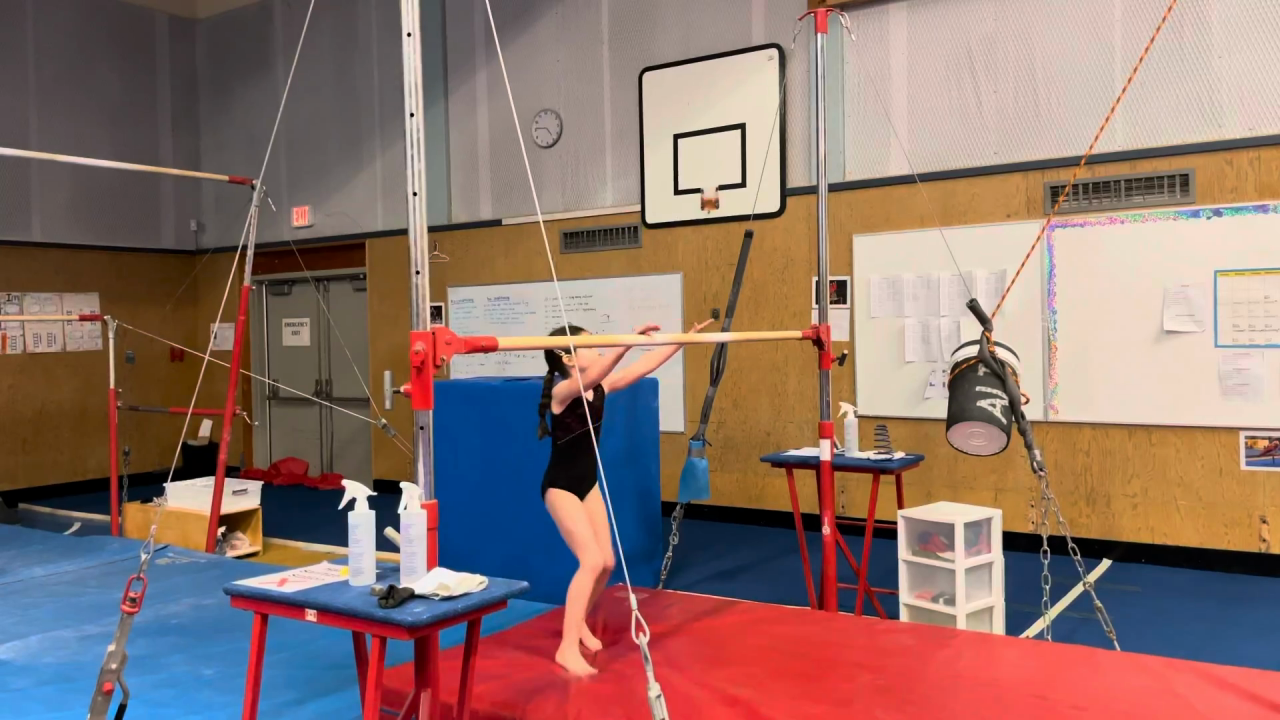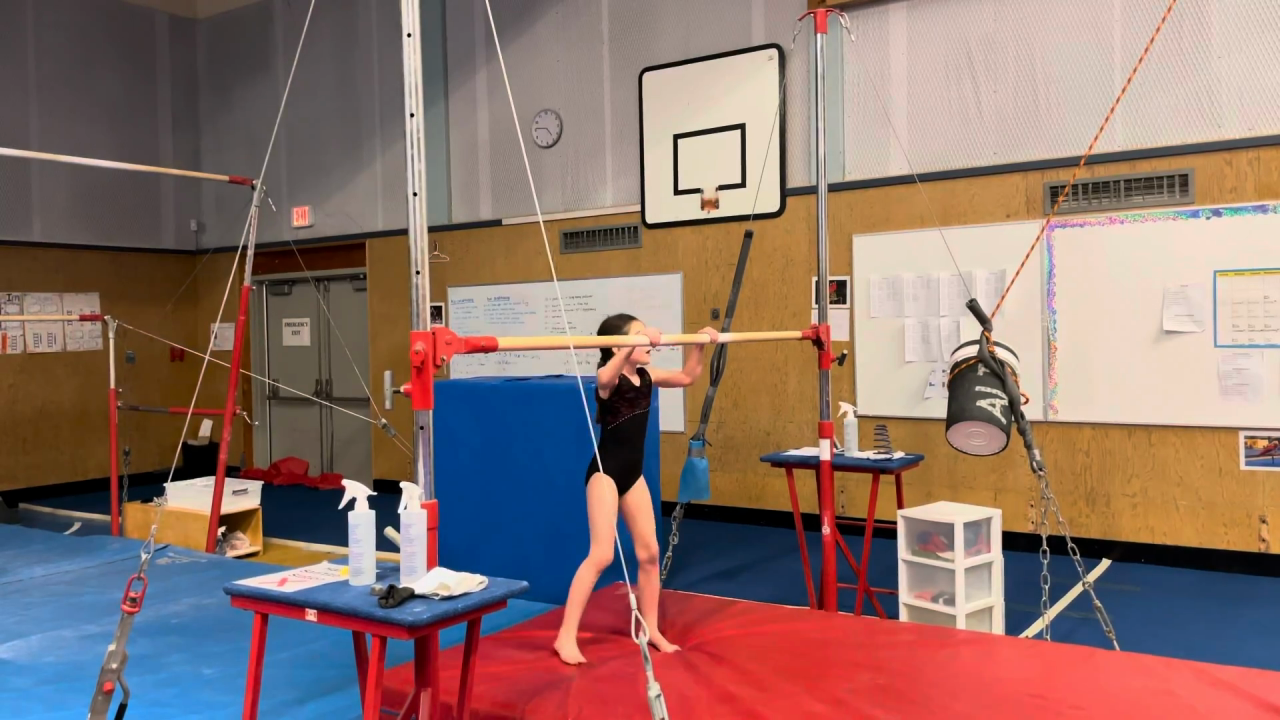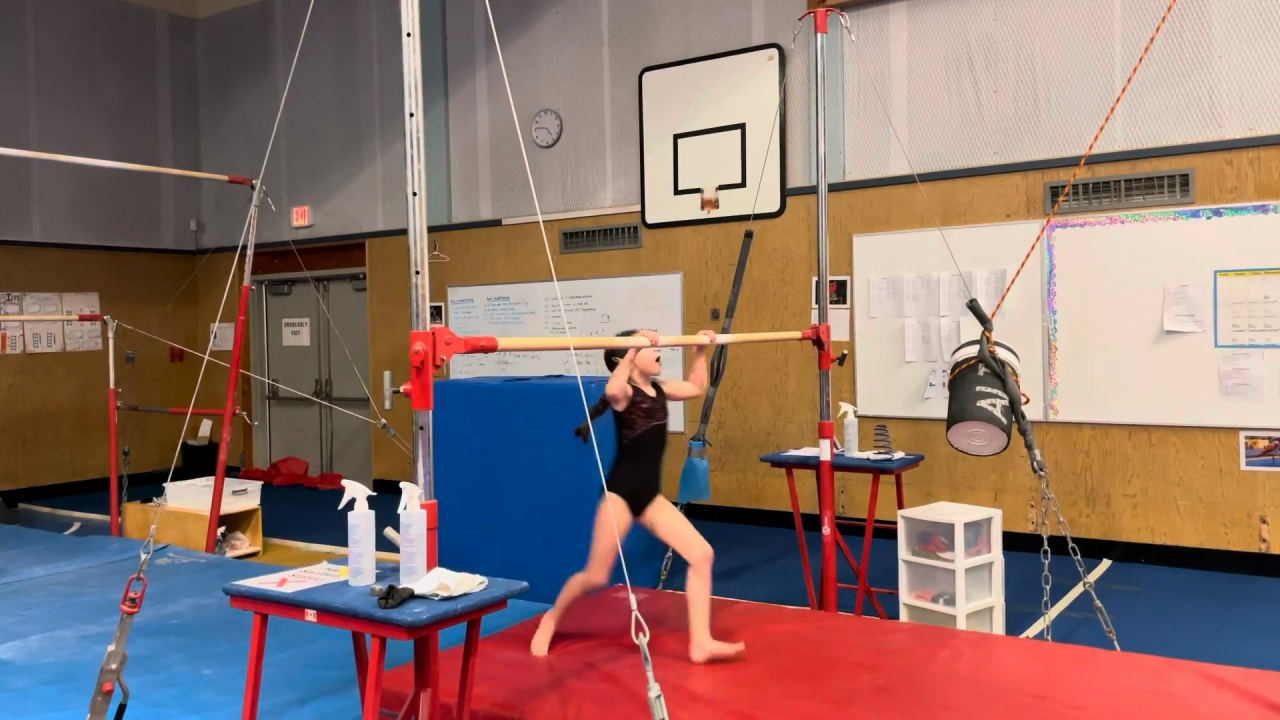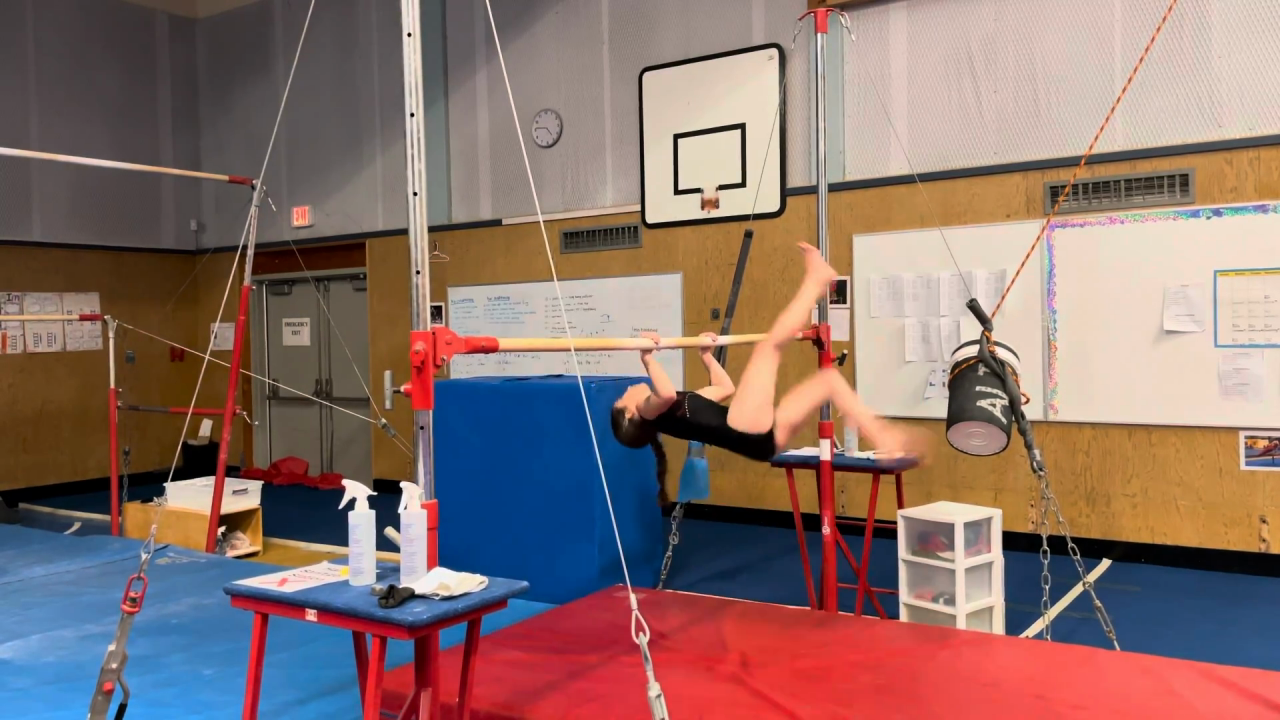
dt=0.5s
person 1, frame 1
left shoulder: (602, 388)
right shoulder: (562, 391)
left elbow: (645, 366)
right elbow: (593, 374)
left hip: (588, 484)
right hip: (560, 488)
left knee: (607, 562)
right knee: (591, 562)
left ankle: (581, 625)
right ankle: (567, 647)
person 1, frame 2
left shoulder: (647, 376)
right shoulder: (607, 376)
left elbow: (688, 377)
right elbow: (610, 376)
left wrist: (699, 344)
right wrist: (636, 343)
left hip: (634, 474)
right hip: (604, 472)
left knee: (649, 554)
right knee: (601, 554)
left ankle: (649, 628)
right ankle: (566, 634)
person 1, frame 3
left shoulder: (659, 390)
right shoulder: (623, 393)
left elbow: (697, 387)
right elbow: (613, 389)
left wrist: (700, 350)
right wrist: (637, 347)
left hip: (650, 495)
right hip: (620, 492)
left knee: (702, 554)
right knee: (597, 575)
left ankle: (701, 643)
right ankle: (549, 623)
person 1, frame 4
right shoulder: (655, 411)
left elbow: (725, 389)
right elbow: (665, 393)
left wrist: (706, 355)
right wrist: (648, 360)
left hip: (758, 435)
right hip: (746, 431)
left knee: (829, 380)
right knee: (769, 347)
left ankle: (878, 435)
